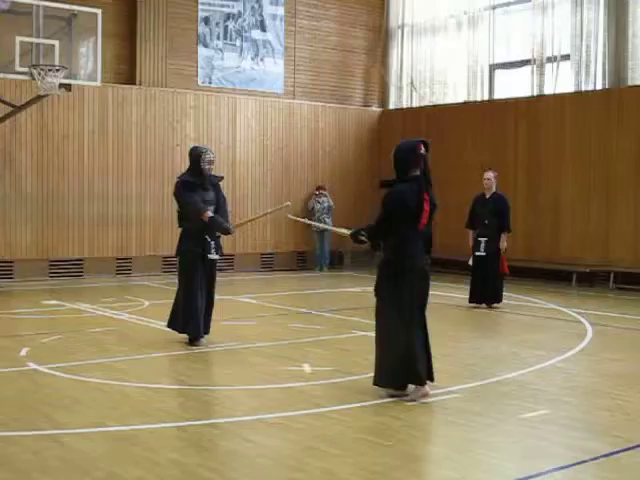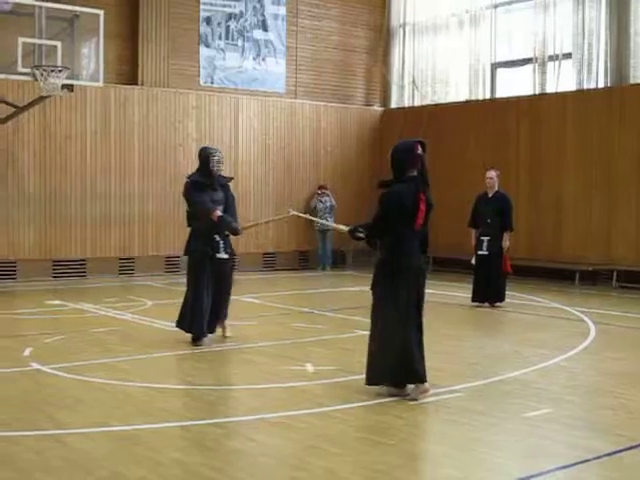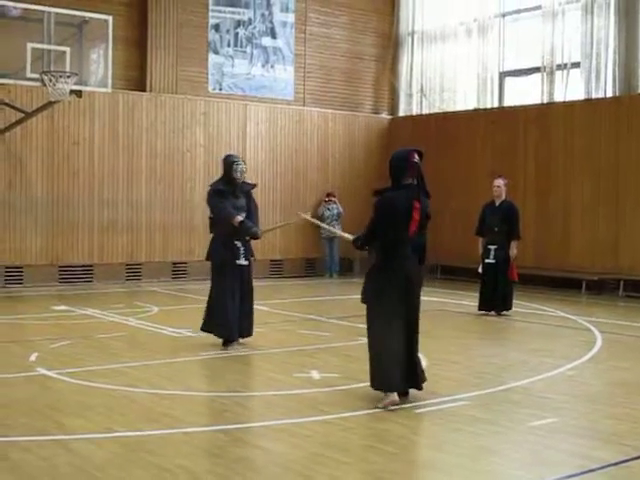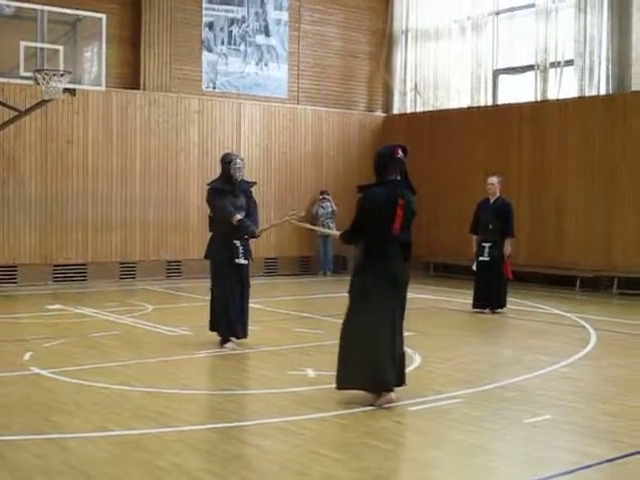
dt=0.5s
person 1, frame 1
left shoulder: (397, 193)
right shoulder: (426, 192)
left elbow: (382, 227)
left wrist: (360, 234)
right wrist: (371, 234)
left hip: (399, 264)
right hip: (419, 262)
left knee: (399, 320)
right knee: (413, 318)
left ankle: (418, 381)
right ankle: (400, 380)
person 1, frame 2
left shoulder: (394, 193)
right shoulder: (423, 192)
left elbow: (379, 226)
left wrist: (359, 231)
right wrist: (368, 231)
left hip: (396, 262)
right hip: (415, 261)
left knee: (395, 318)
right knee: (409, 317)
left ankle: (417, 378)
right ankle: (398, 379)
person 1, frame 3
left shoulder: (388, 200)
right shoulder: (421, 201)
left elbow: (373, 234)
left wrist: (359, 242)
right wrist: (370, 241)
left hip: (389, 269)
right hip: (412, 269)
left knee: (385, 327)
right knee: (406, 324)
left ankle: (391, 388)
right ankle: (405, 383)
person 1, frame 4
left shoulder: (372, 197)
right shoulder: (407, 197)
left elbow: (356, 231)
right elbow: (404, 231)
left wrist: (345, 236)
left hip: (375, 267)
right hip: (398, 267)
left knee: (370, 324)
right knee: (391, 323)
left ankle: (384, 386)
right ankle: (387, 381)
person 2, frame 1
left shoulder: (214, 183)
right shoulder: (184, 185)
left elbow: (221, 206)
right elbow: (197, 208)
left wrist: (223, 224)
right wrist: (217, 222)
left hip: (210, 240)
right hip: (192, 241)
left knee: (207, 286)
right knee: (193, 287)
left ankle: (198, 329)
right ankle: (194, 332)
person 2, frame 2
left shoulder: (223, 184)
right shoulder: (194, 185)
left elbow: (230, 206)
right elbow: (206, 208)
left wrist: (232, 223)
right wrist: (225, 222)
left hip: (221, 239)
right hip: (201, 240)
left knee: (223, 283)
right knee: (200, 286)
left ankle: (218, 320)
right ankle: (198, 332)
person 2, frame 3
left shoulder: (246, 191)
right shoulder: (217, 193)
left elbow: (252, 213)
right elbow: (228, 213)
left wrist: (252, 229)
right wrist: (246, 227)
left hip: (242, 246)
right hip: (223, 247)
left knee: (243, 290)
right knee: (225, 291)
left ankle: (235, 333)
right ankle: (228, 336)
person 2, frame 4
left shoulder: (245, 189)
right shoulder: (216, 191)
left elbow: (252, 211)
right elbow: (226, 212)
left wrist: (251, 228)
right wrist: (243, 224)
left hip: (241, 245)
right hip: (222, 245)
left knee: (240, 289)
right knee: (224, 290)
left ankle: (233, 330)
right ankle: (226, 335)
person 3, frame 1
left shoulder: (501, 200)
right shoulder: (478, 199)
left elbow: (505, 223)
right elbow: (471, 221)
left wrist: (503, 240)
right wrist: (471, 238)
left hip: (494, 240)
right hip: (479, 240)
left knee: (493, 270)
right knee: (478, 269)
left ankle: (491, 299)
right ankle: (478, 298)
person 3, frame 2
left shoulder: (503, 199)
right shoulder: (480, 198)
left elbow: (508, 222)
right elbow: (474, 219)
left wrist: (506, 239)
right wrist: (473, 237)
left hip: (497, 239)
right hip: (482, 238)
left knee: (496, 269)
right knee: (481, 268)
left ankle: (494, 298)
right ankle: (481, 297)
person 3, frame 3
left shoulder: (511, 208)
right shoulder: (487, 207)
left elbow: (515, 231)
right elbow: (481, 228)
left wrist: (513, 248)
right wrist: (480, 246)
left hip: (504, 248)
right hip: (489, 247)
left knee: (503, 278)
right knee: (487, 276)
left ankle: (500, 307)
right ankle: (487, 306)
person 3, frame 4
left shoulder: (505, 205)
right shoulder: (481, 204)
left elbow: (509, 228)
right elbow: (475, 226)
left wrist: (507, 246)
right wrist: (475, 243)
left hip: (498, 245)
right hip: (483, 244)
left knee: (497, 275)
right knee: (482, 274)
left ankle: (495, 304)
right ankle: (482, 303)
